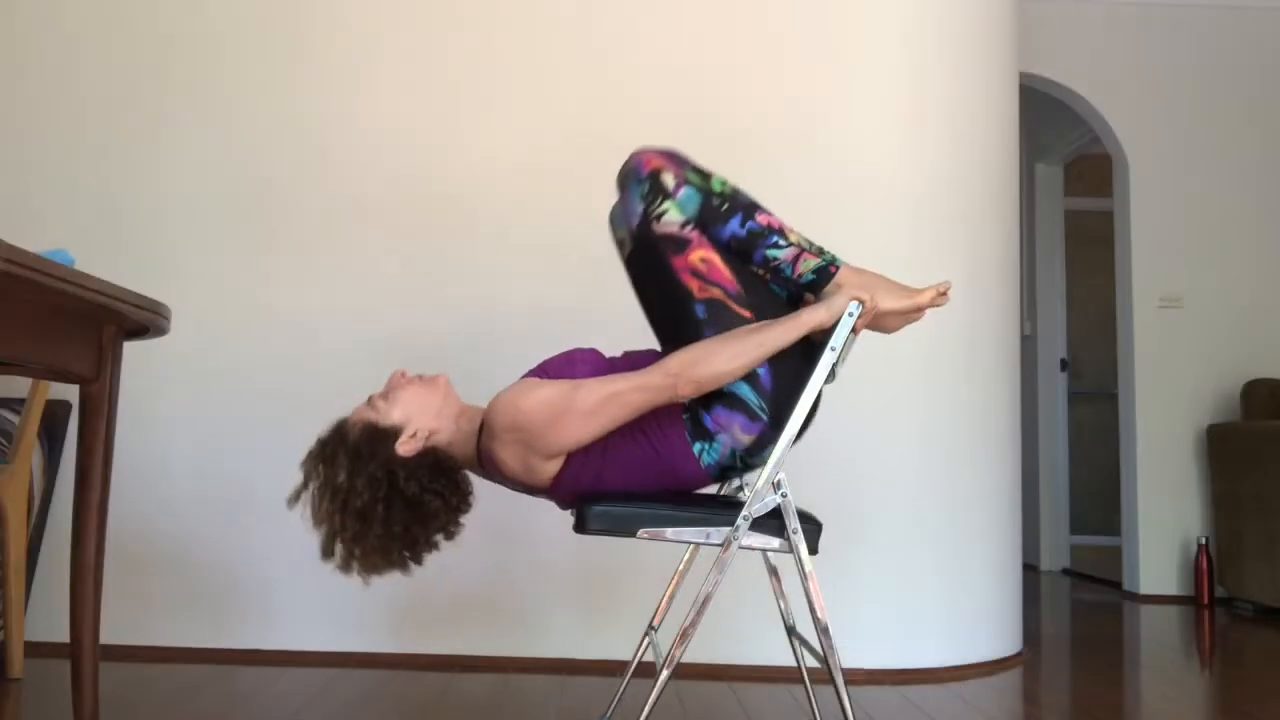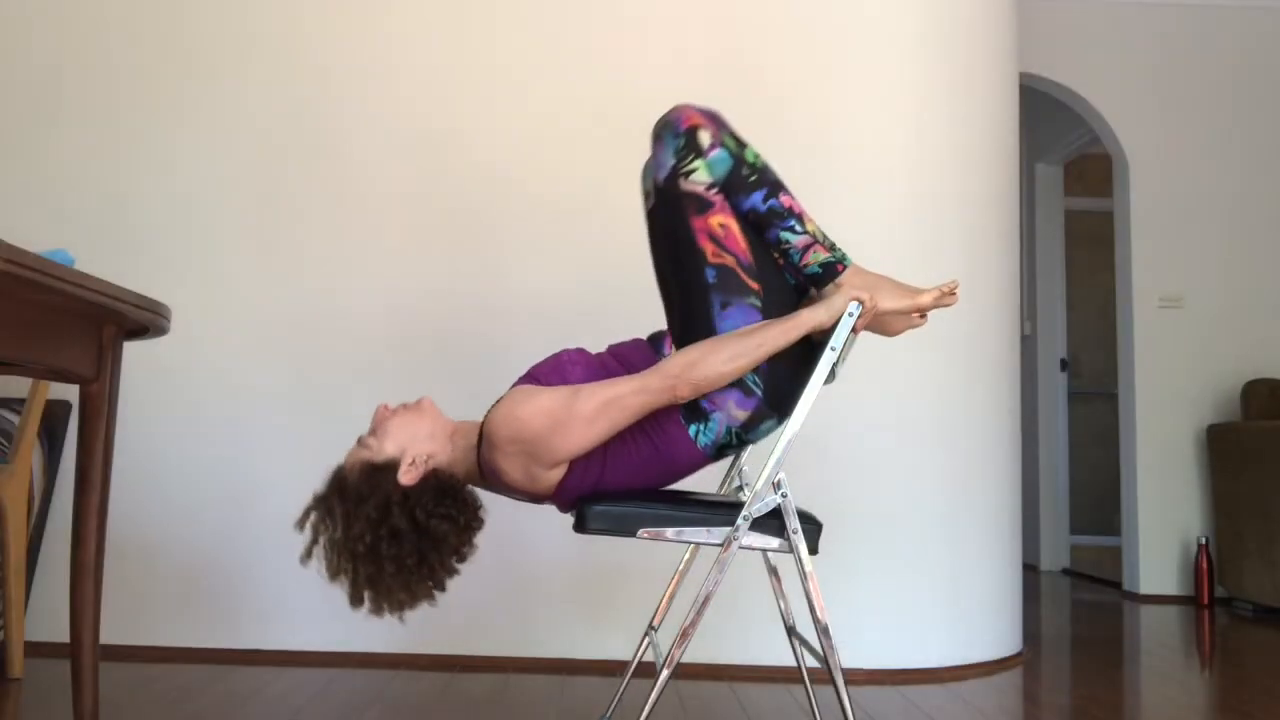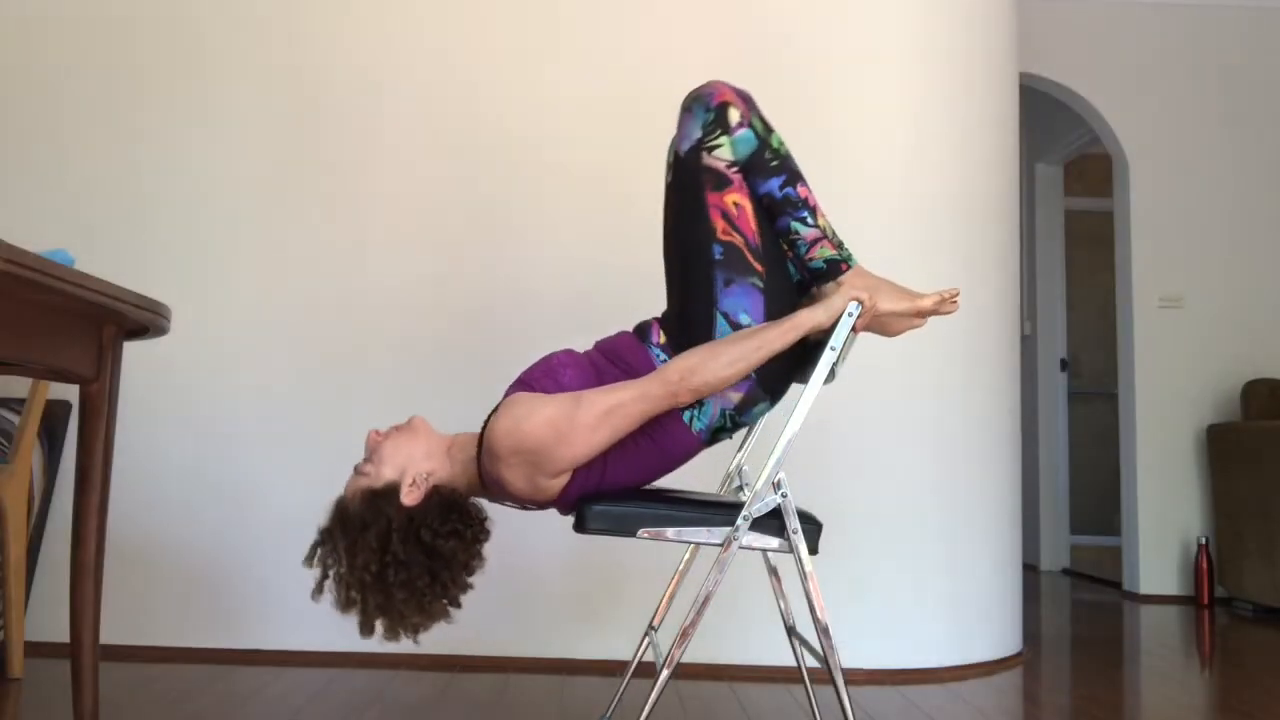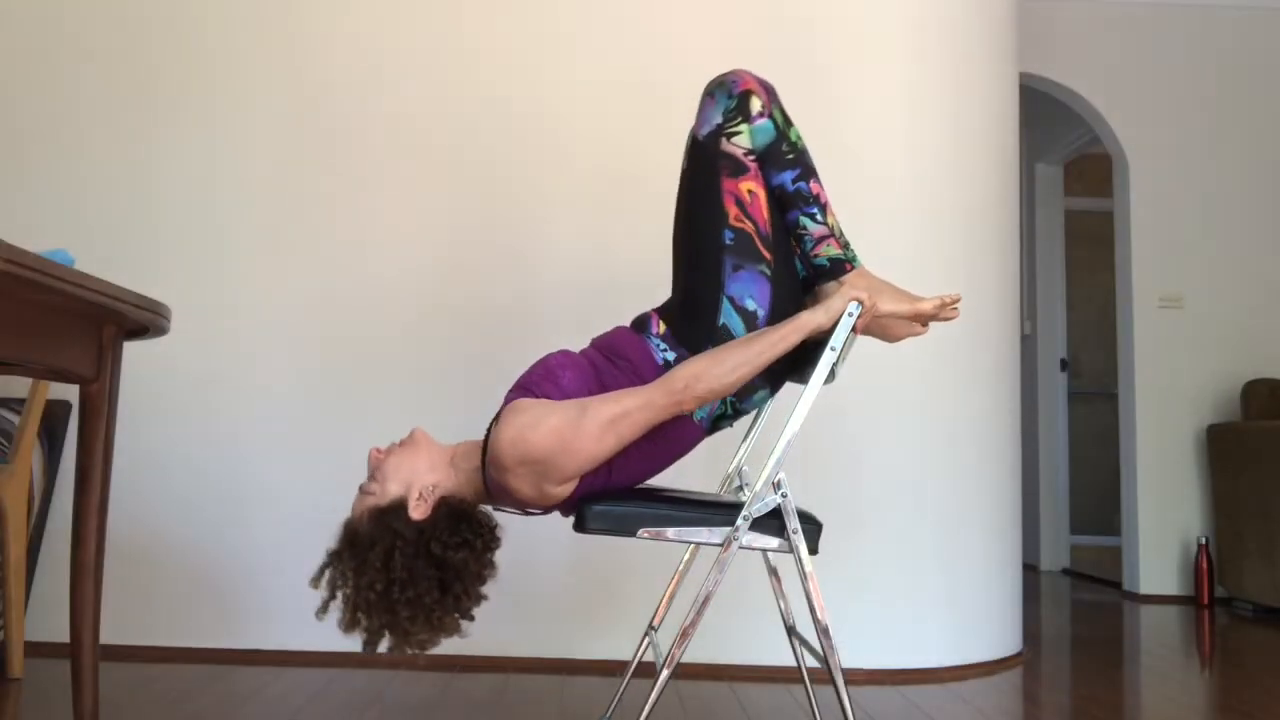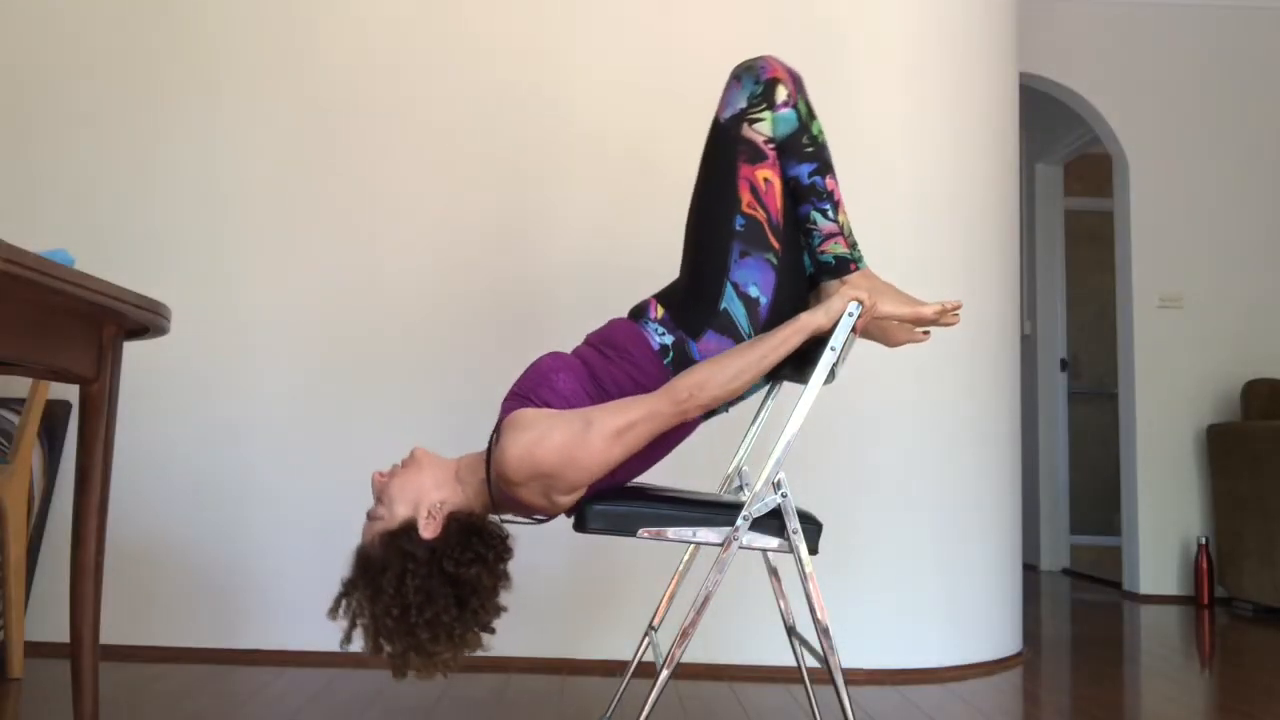
dt=0.5s
person 1, frame 1
left shoulder: (495, 441)
right elbow: (669, 382)
right wrist: (815, 315)
left hip: (723, 419)
right hip: (744, 410)
left knee: (647, 192)
right knee: (652, 177)
left ankle: (833, 287)
right ankle: (844, 290)
person 1, frame 2
left shoulder: (496, 452)
right shoulder: (518, 434)
left elbow: (663, 377)
right elbow: (670, 384)
right wrist: (815, 315)
left hip: (716, 385)
right hip: (734, 391)
left knee: (682, 143)
right knee: (687, 131)
left ankle: (842, 293)
right ankle: (846, 292)
person 1, frame 3
left shoulder: (499, 461)
right shoulder: (516, 443)
right elbow: (673, 388)
right wrist: (814, 316)
left hip: (691, 353)
right hip: (722, 381)
right knee: (716, 108)
left ankle: (838, 290)
right ankle: (844, 291)
person 1, frame 4
left shoulder: (505, 467)
right shoulder: (520, 448)
right elbow: (679, 395)
right wrist: (815, 318)
left hip: (687, 345)
right hip: (715, 347)
right knee: (737, 97)
left ankle: (838, 291)
right ankle: (844, 290)
person 1, frame 5
left shoulder: (509, 472)
right shoulder: (524, 459)
right elbow: (683, 401)
right wrist: (815, 319)
left hip: (685, 340)
right hip: (712, 339)
right knee: (763, 82)
left ankle: (839, 293)
right ankle: (844, 289)
